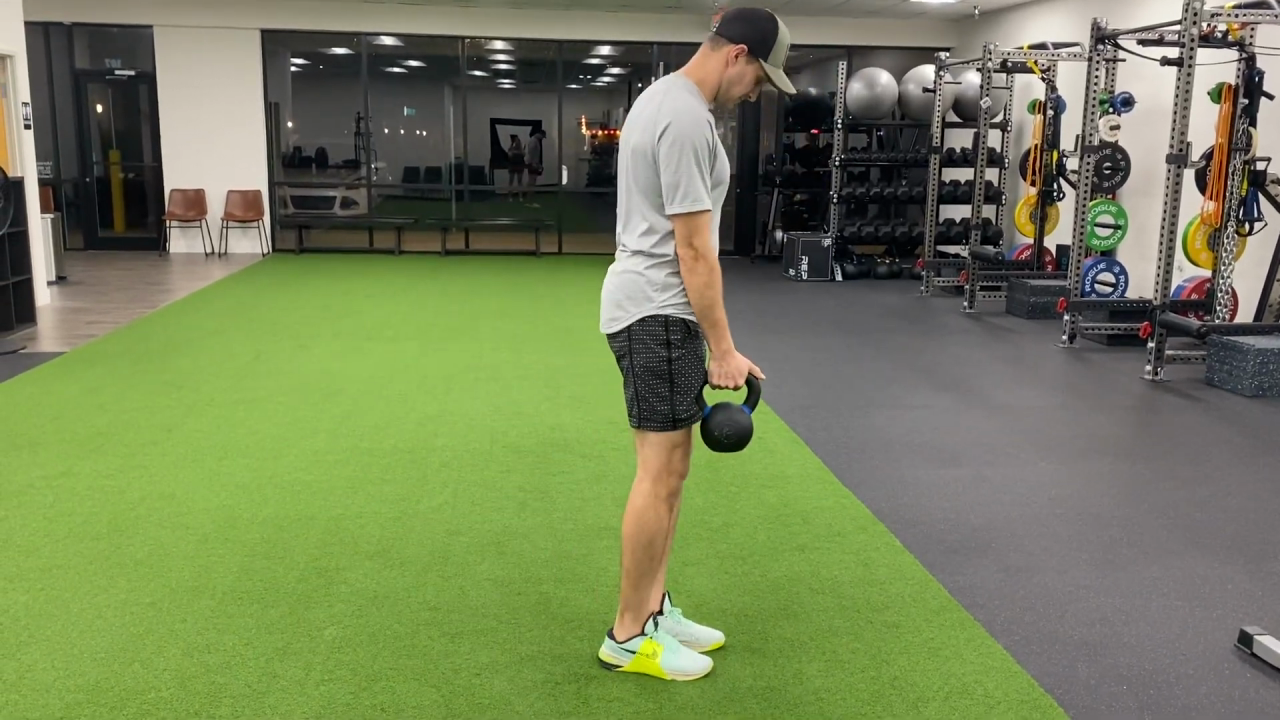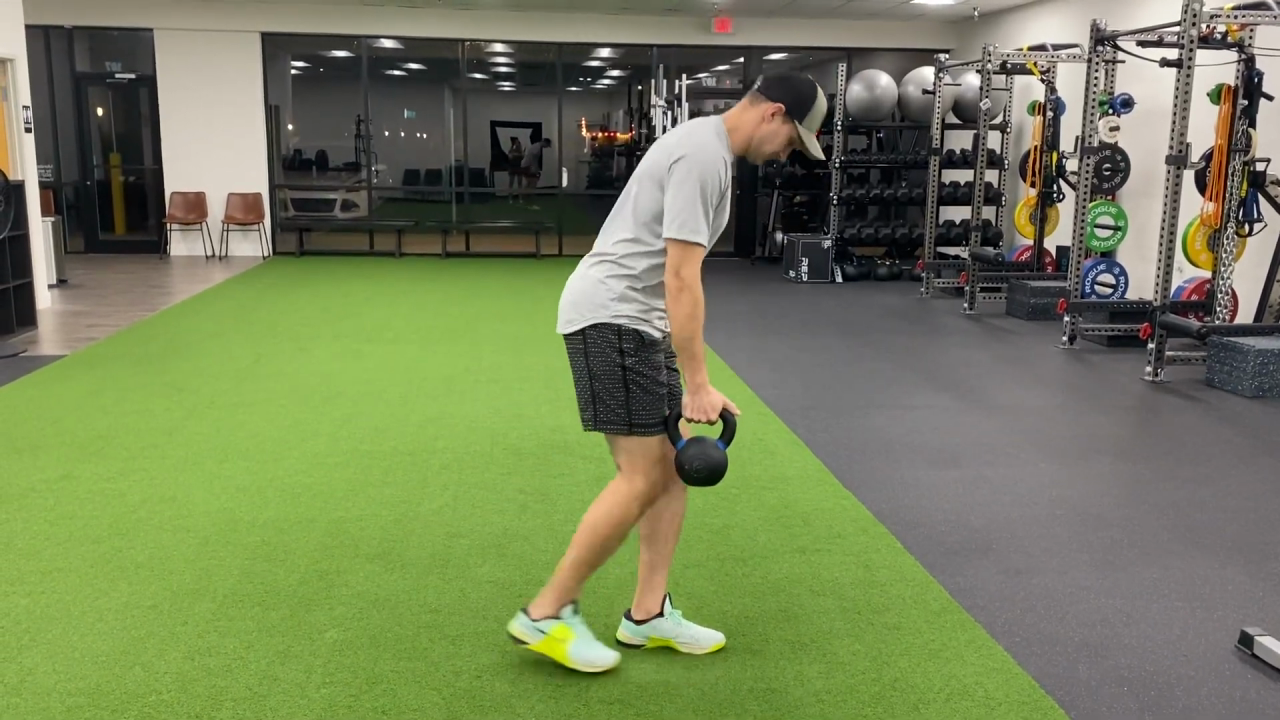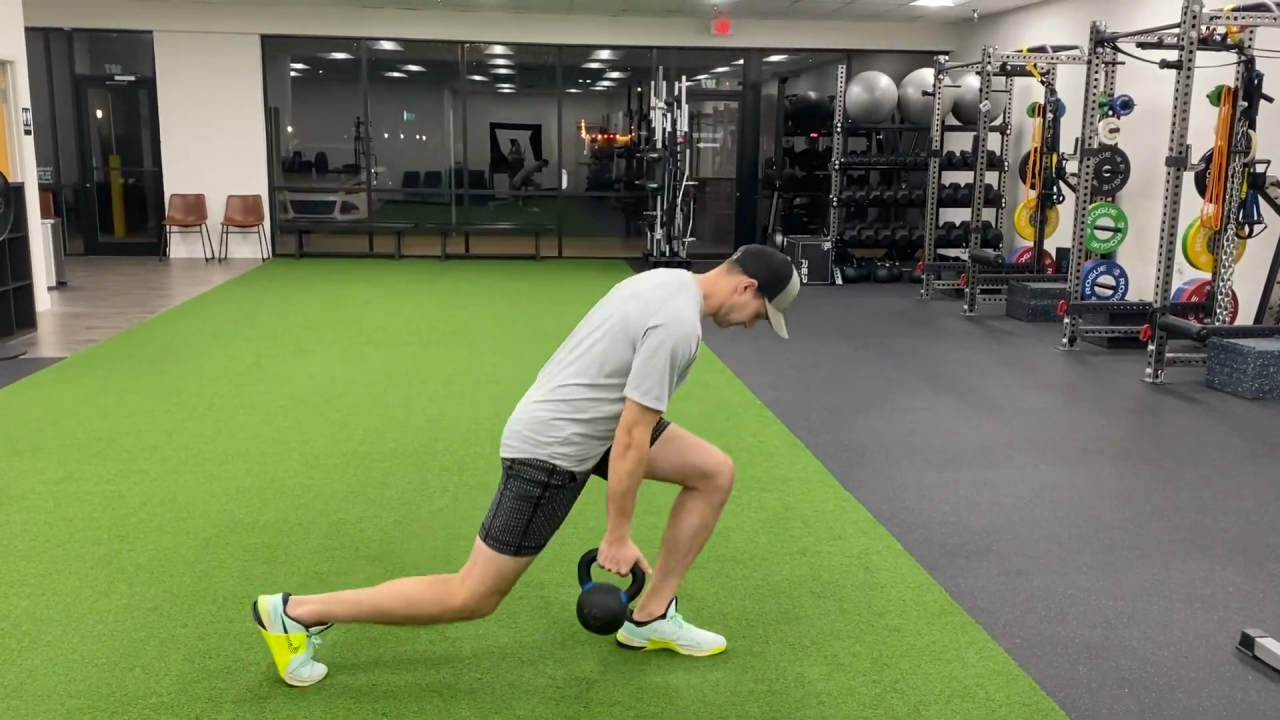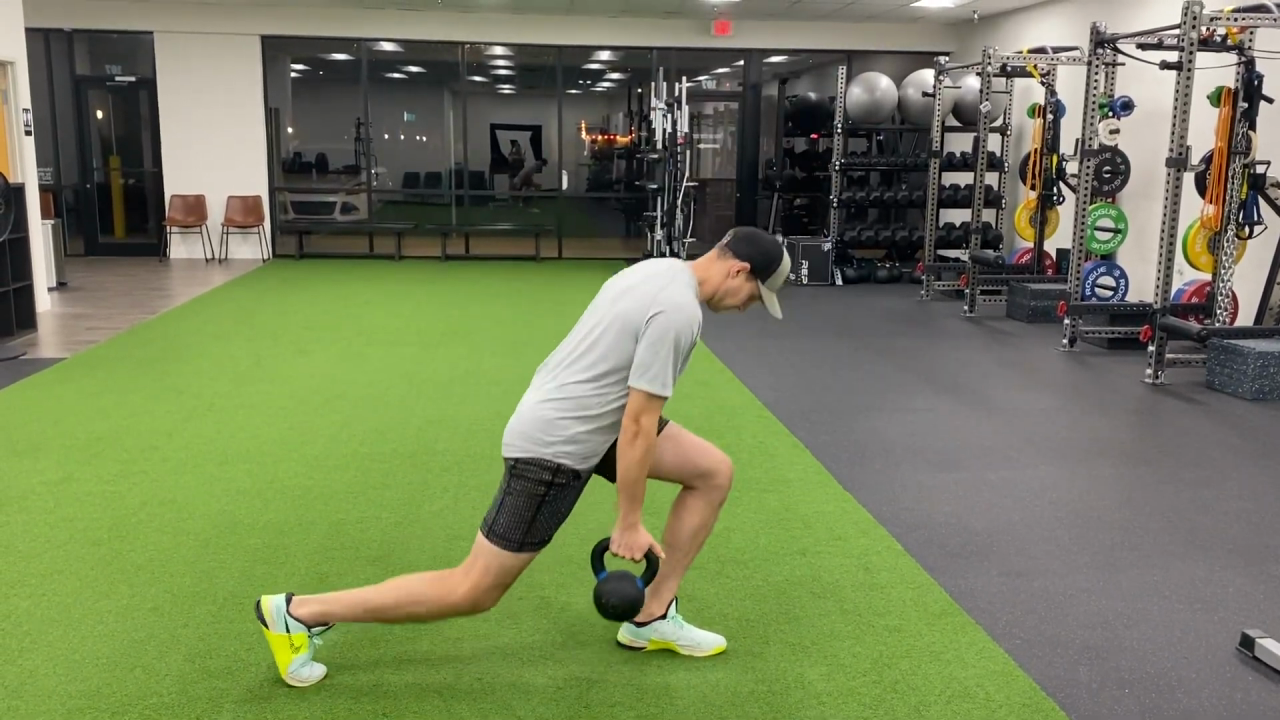
dt=0.5s
person 1, frame 1
left shoulder: (662, 98)
right shoulder: (686, 119)
right elbow: (694, 249)
right wrist: (724, 349)
left hip: (651, 306)
right hip: (659, 313)
left knee: (670, 469)
right knee: (661, 475)
left ankle: (651, 613)
right ankle: (628, 637)
person 1, frame 2
left shoulder: (708, 143)
right shoulder: (703, 156)
right elbow: (682, 275)
right wrist: (696, 386)
left hip: (631, 315)
right hip: (611, 316)
left knee: (674, 464)
right knee: (644, 478)
left ankle: (647, 614)
right ankle: (547, 612)
person 1, frame 3
left shoulder: (668, 281)
right shoulder: (678, 325)
right elbow: (632, 439)
right wrist: (618, 538)
left hip: (579, 424)
right hip: (552, 447)
left knee: (715, 474)
right knee: (473, 597)
left ankle: (650, 617)
right ankle: (296, 614)
person 1, frame 4
left shoulder: (659, 271)
right shoulder: (678, 310)
right elbow: (638, 424)
right wrist: (628, 526)
left hip: (583, 423)
right hip: (555, 445)
left knee: (714, 472)
right knee: (473, 592)
left ankle: (653, 617)
right ankle: (297, 615)
